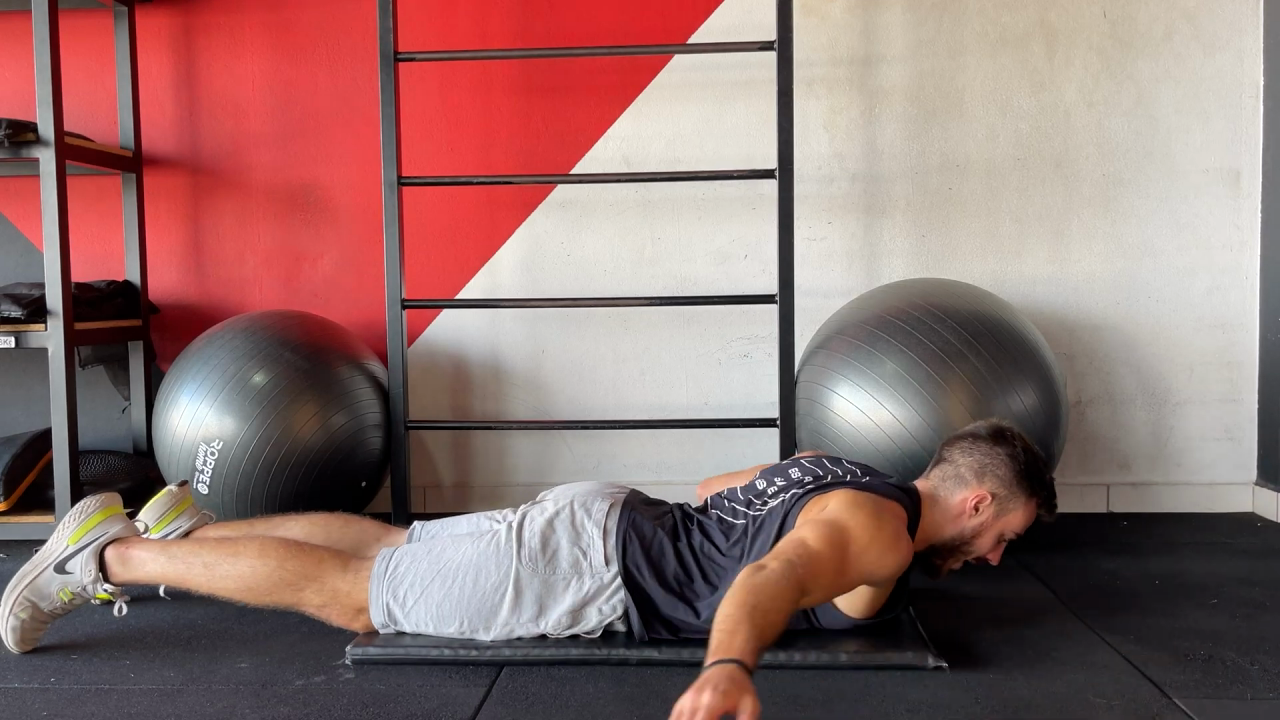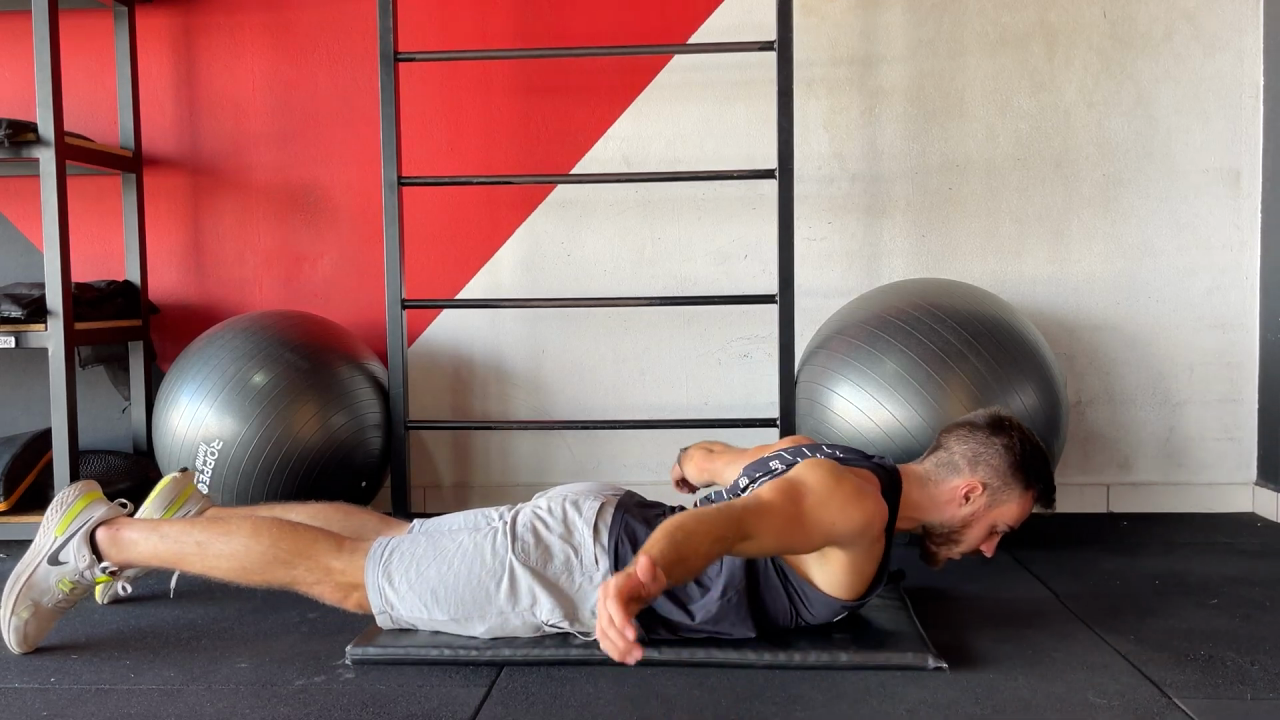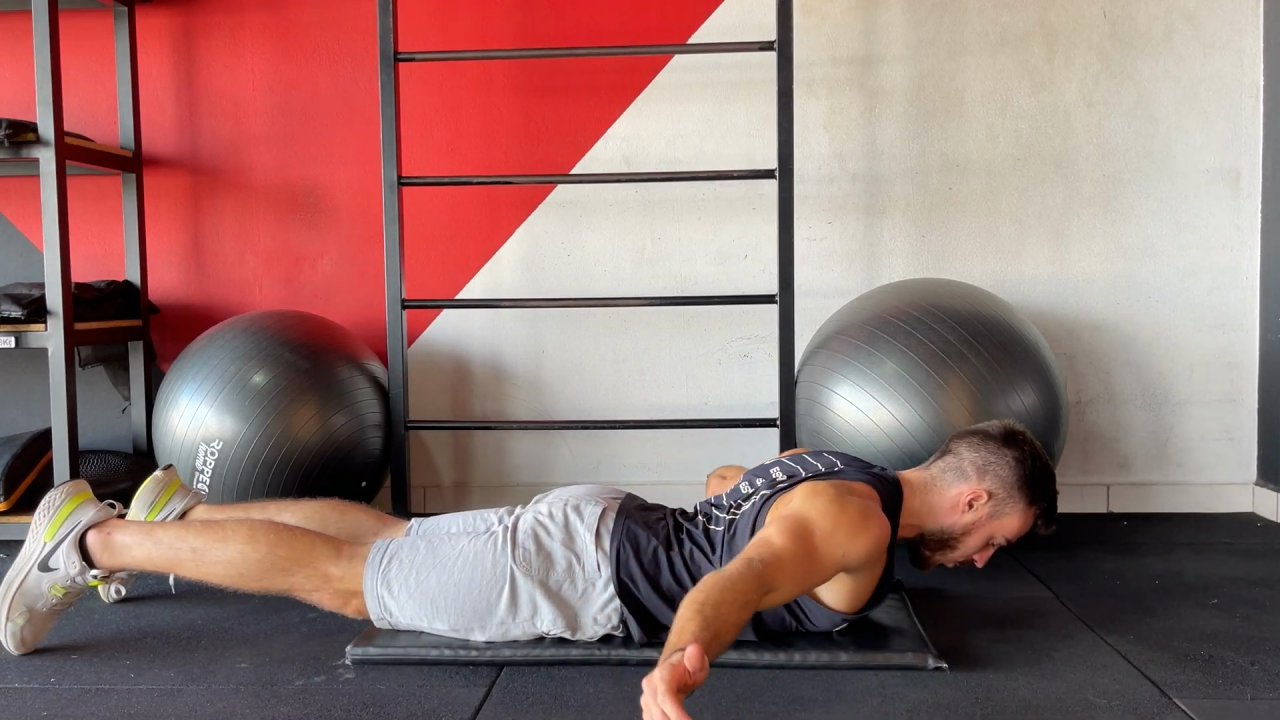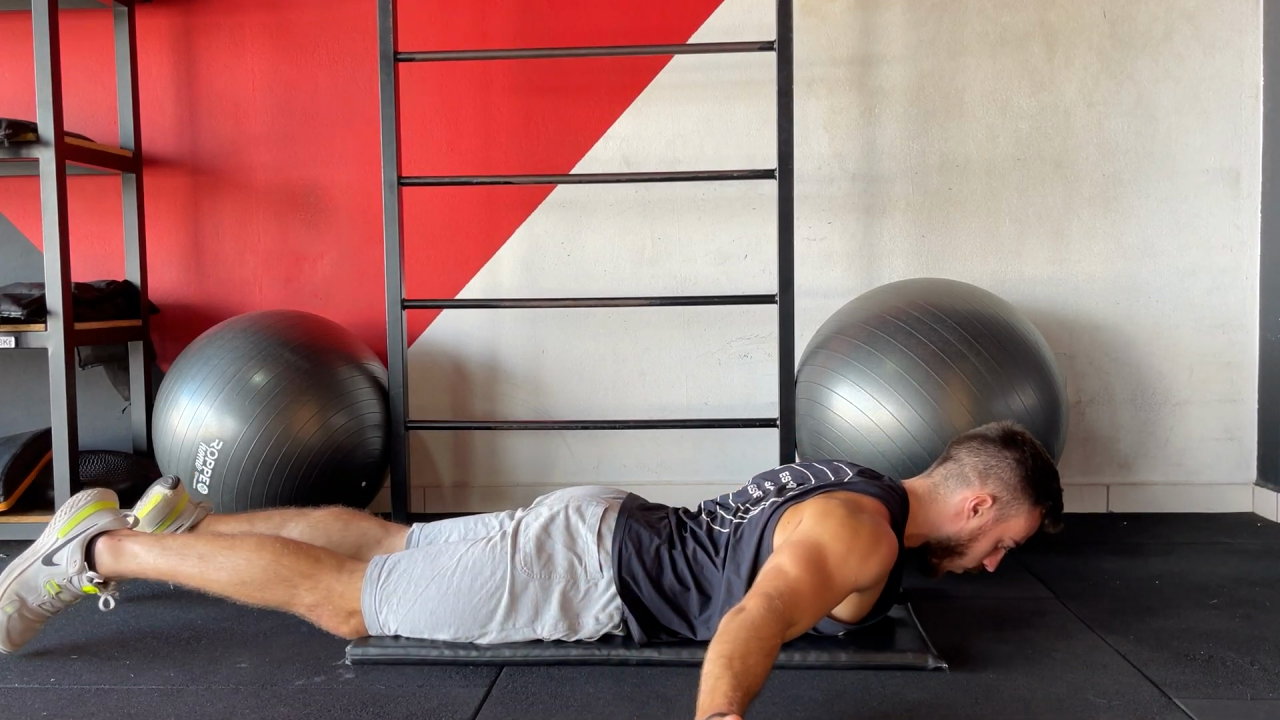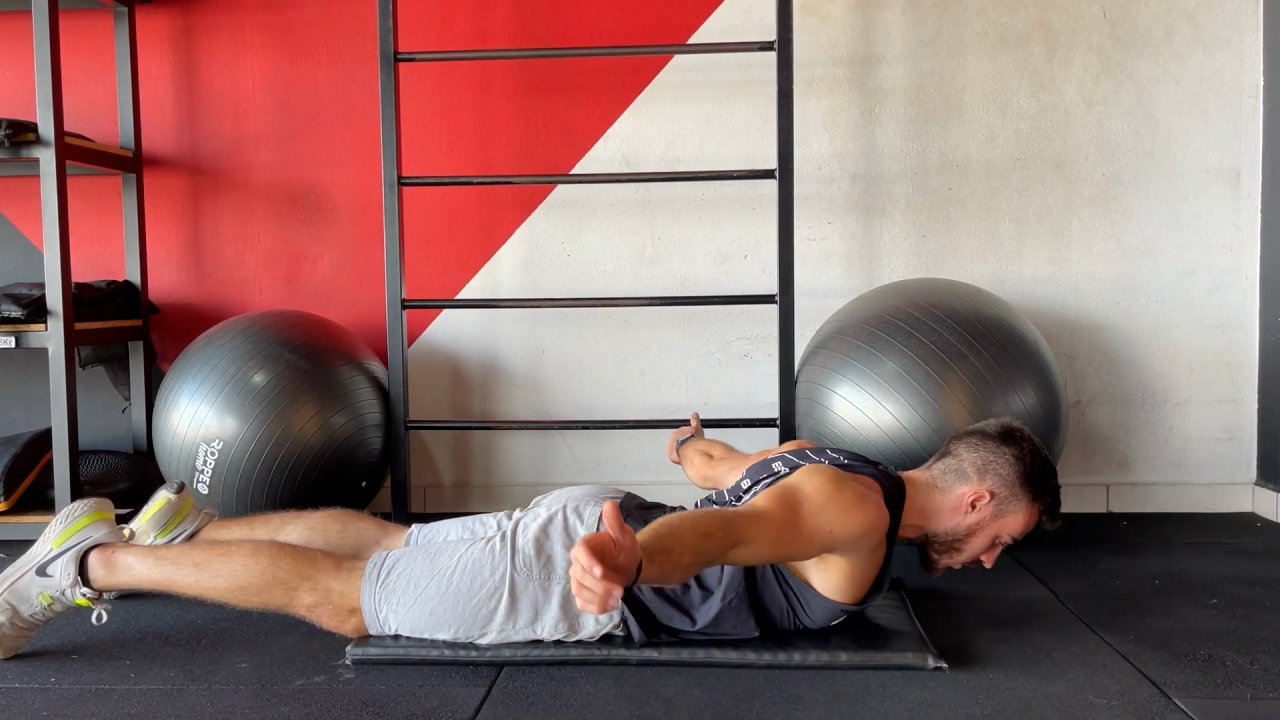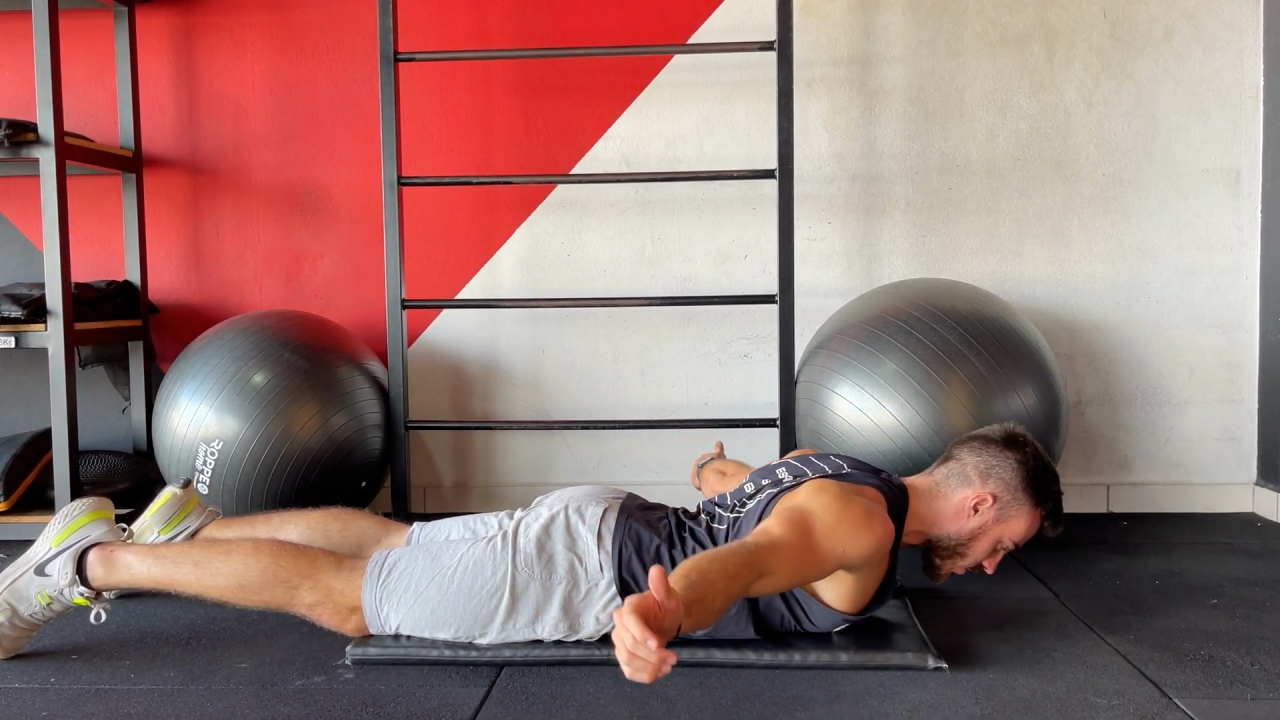
dt=0.7s
person 1, frame 1
left shoulder: (846, 475)
right shoulder: (880, 528)
right elbow: (767, 585)
left hip: (609, 522)
right hip: (590, 568)
left knee: (384, 546)
right knee: (347, 595)
left ankle: (189, 531)
right ankle: (105, 555)
person 1, frame 2
left shoulder: (826, 459)
right shoulder: (854, 503)
left elbow: (701, 459)
right elbow: (713, 524)
right wrist: (638, 578)
left hip: (600, 531)
right hip: (579, 559)
left knee: (385, 542)
right knee: (345, 574)
left ankle: (186, 514)
right ankle: (99, 536)
person 1, frame 3
left shoulder: (840, 472)
right shoulder: (856, 522)
right elbow: (735, 583)
left hip: (602, 528)
right hip: (581, 567)
left knee: (389, 536)
right knee: (341, 580)
left ankle: (180, 514)
right ankle: (90, 542)
person 1, frame 4
left shoulder: (849, 483)
right shoulder: (864, 538)
right elbow: (756, 620)
left hip: (602, 527)
right hip: (583, 572)
left knee: (382, 545)
right knee: (337, 598)
left ankle: (184, 520)
right ankle: (100, 551)
person 1, frame 5
left shoulder: (832, 466)
right shoulder: (856, 511)
left elbow: (728, 474)
right elbow: (724, 533)
left wrist: (695, 449)
right wrist: (627, 559)
left hip: (594, 528)
right hip: (574, 570)
left knee: (384, 540)
right knee: (337, 599)
left ankle: (192, 526)
right ankle: (88, 564)
person 1, frame 6
left shoulder: (840, 474)
right shoulder: (862, 525)
right elbow: (744, 564)
right wrist: (664, 616)
left hip: (604, 530)
right hip: (588, 568)
left knee: (387, 539)
right knee: (336, 593)
left ankle: (191, 525)
right ankle: (88, 561)
